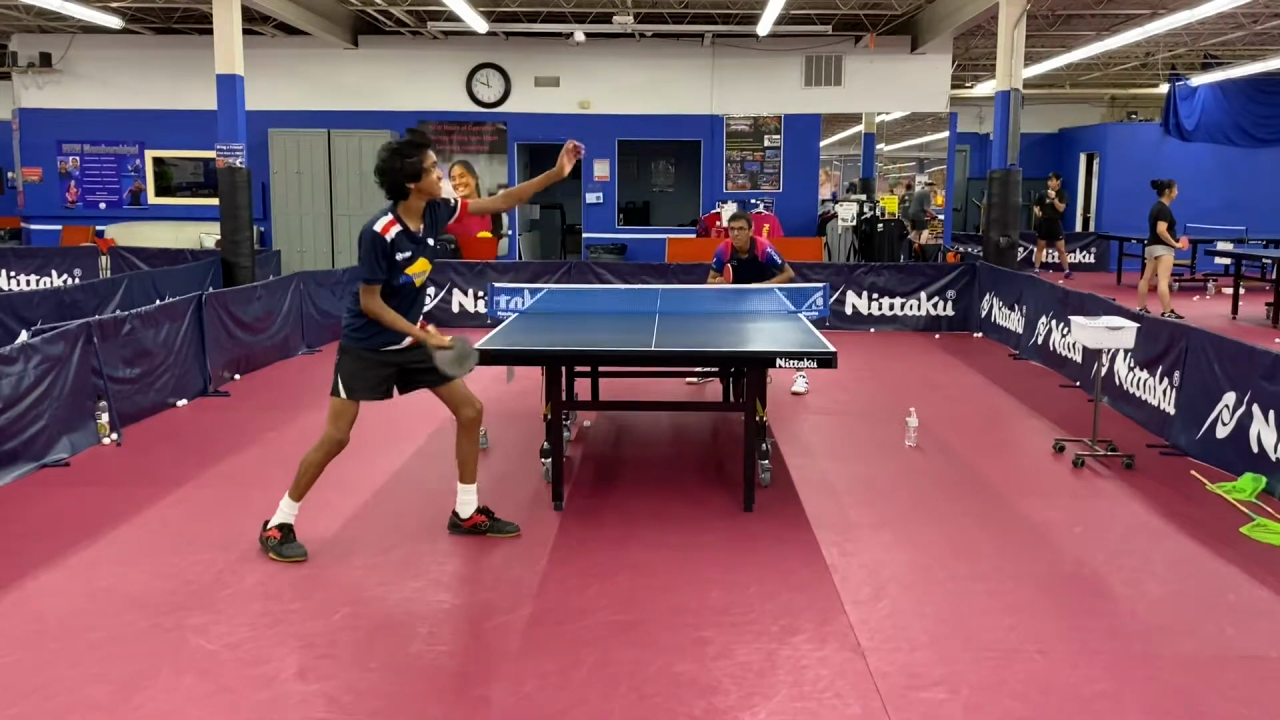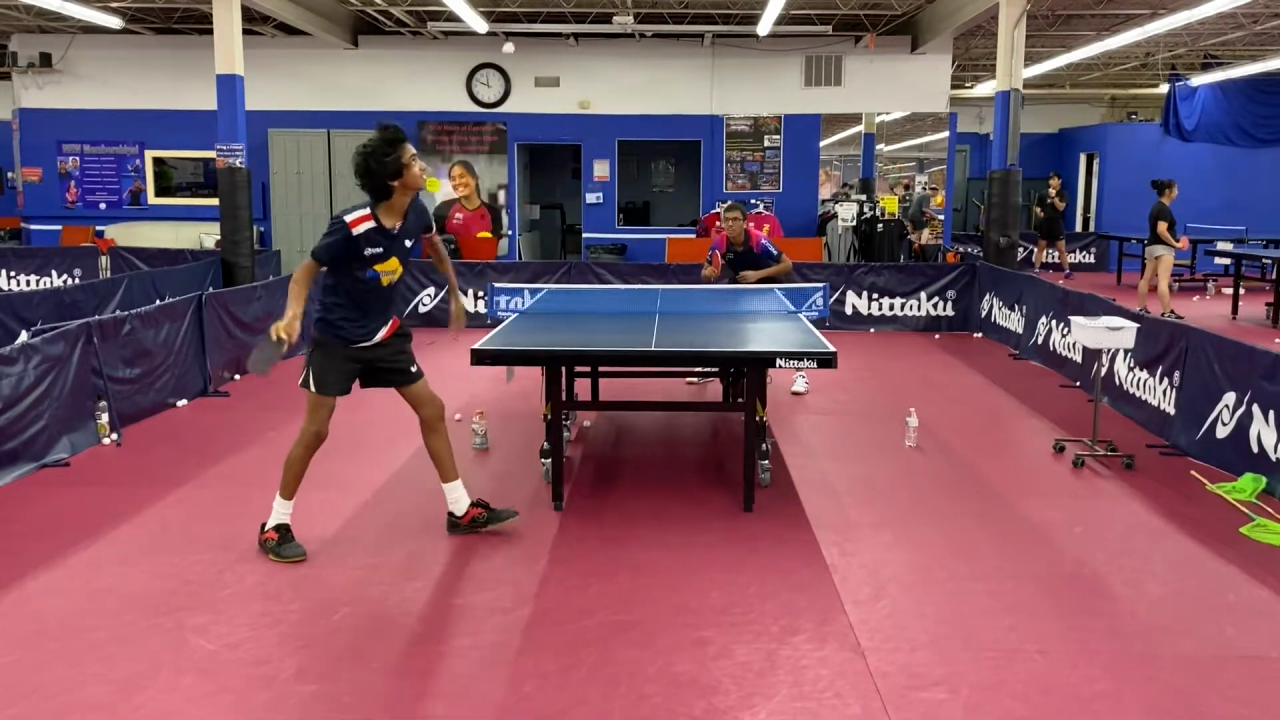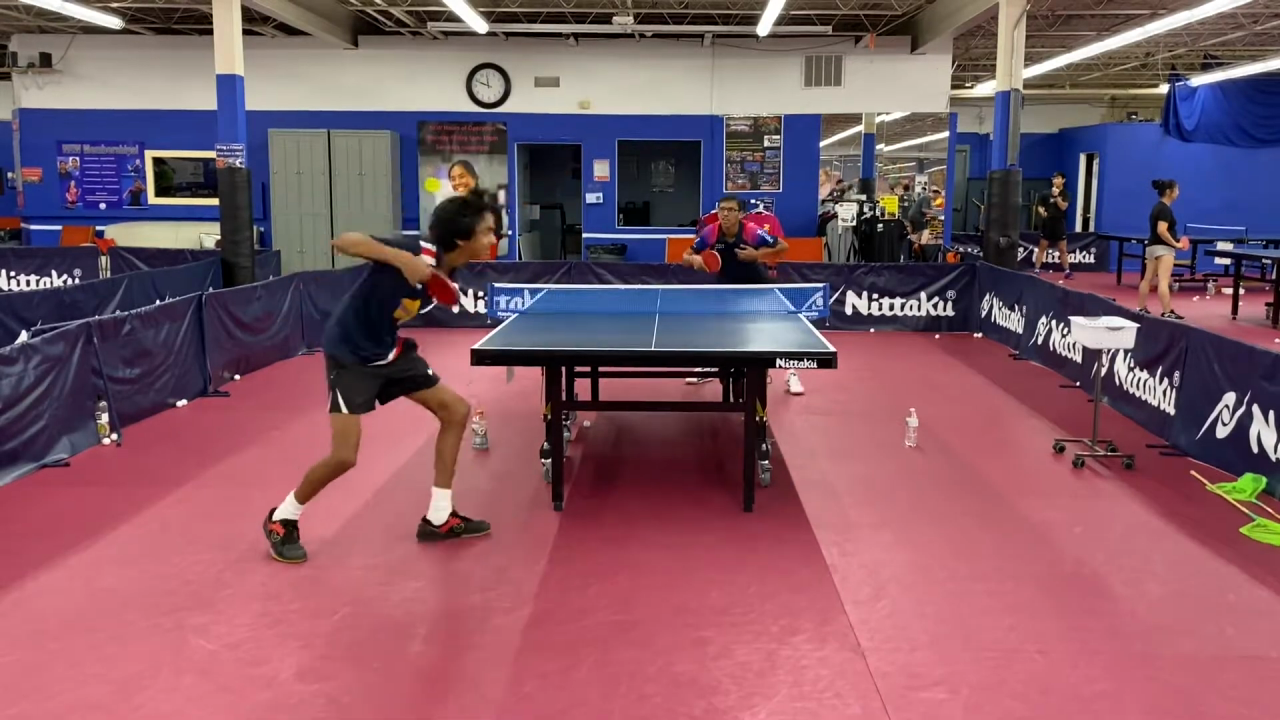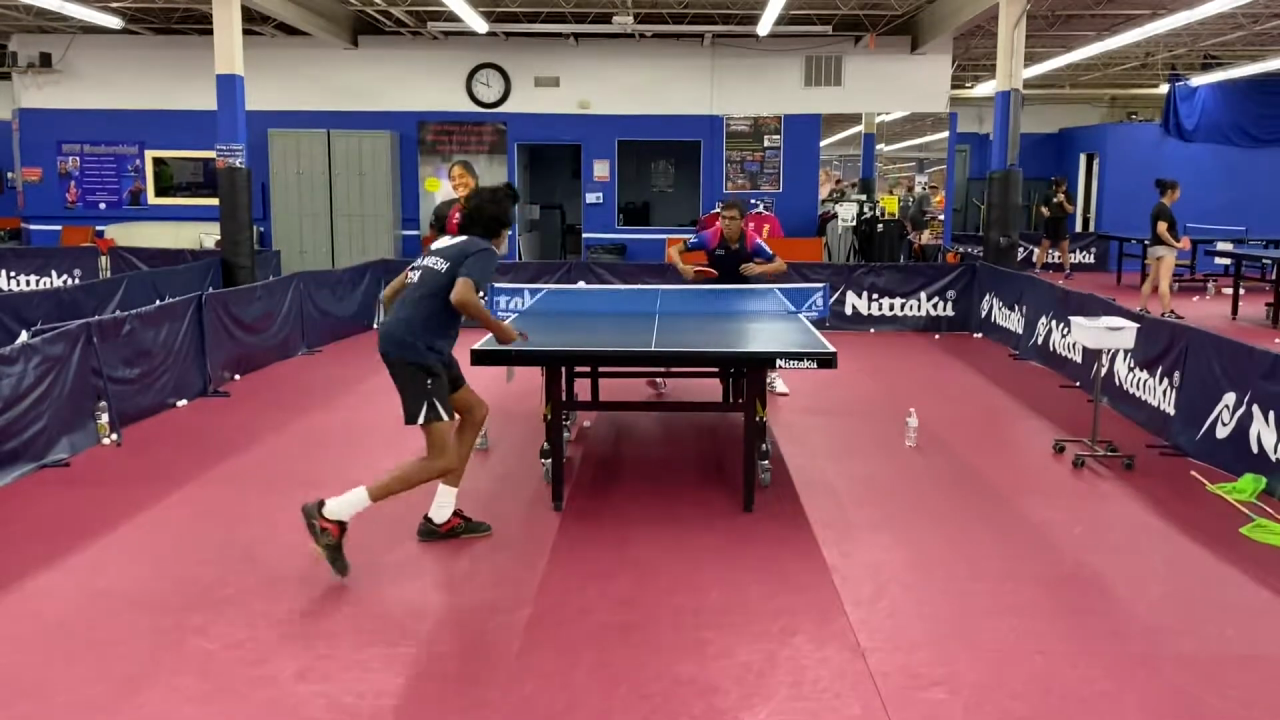
dt=0.3s
person 1, frame 1
left shoulder: (434, 210)
right shoulder: (378, 234)
left elbow: (494, 203)
right elbow: (368, 302)
left wrist: (555, 174)
right wrist: (423, 334)
left hip: (412, 338)
right hip: (366, 344)
left knee: (471, 412)
right knee: (337, 436)
left ankle: (467, 513)
right ankle: (279, 524)
person 1, frame 2
left shoulder: (416, 213)
right shoulder: (350, 227)
left elbow: (435, 247)
right elbow: (306, 271)
left wrist: (455, 295)
right wrist: (292, 315)
left hip: (385, 332)
right hip: (335, 338)
left knee: (432, 411)
right knee: (314, 432)
left ankle: (462, 510)
right ankle: (275, 524)
person 1, frame 3
left shoulder: (447, 263)
right shoulder: (416, 252)
right elbow: (345, 241)
right wrist: (395, 259)
left hip: (388, 349)
right hip: (351, 352)
left knee: (456, 411)
right knee: (343, 456)
left ankle: (438, 517)
right ankle: (282, 521)
person 1, frame 4
left shoulder: (444, 245)
right shoulder: (484, 252)
left elbow: (389, 293)
right elbow: (459, 298)
right wrist: (498, 328)
left hip: (409, 343)
right hip: (415, 350)
left knee: (475, 412)
right knee: (443, 460)
left ankle: (441, 516)
right ankle: (333, 512)
person 2, frame 1
left shoulder: (764, 248)
right shoulder: (723, 250)
left elbow: (789, 274)
right elbow: (710, 281)
left wrist: (764, 286)
right wrist: (718, 283)
left ankle: (800, 375)
right ankle: (710, 366)
person 2, frame 2
left shoulder: (759, 240)
right shoulder: (719, 243)
left elbow: (787, 265)
right elbow: (704, 274)
left wrist: (758, 274)
right wrist: (710, 273)
left hip: (768, 285)
right hip: (739, 285)
left ankle: (800, 374)
right ankle: (711, 366)
person 2, frame 3
left shoulder: (754, 232)
right shoulder: (710, 233)
left elbow: (783, 247)
right elbow: (686, 256)
left wrist: (759, 254)
right wrist: (694, 259)
left hip: (756, 283)
right hip: (727, 283)
left ankle: (790, 374)
right ankle: (707, 367)
person 2, frame 4
left shoulder: (752, 241)
right shoulder: (709, 236)
left elbow: (781, 266)
right elbow: (673, 250)
left wrist: (759, 269)
right wrist: (682, 267)
left ankle: (771, 377)
right ankle: (662, 376)
